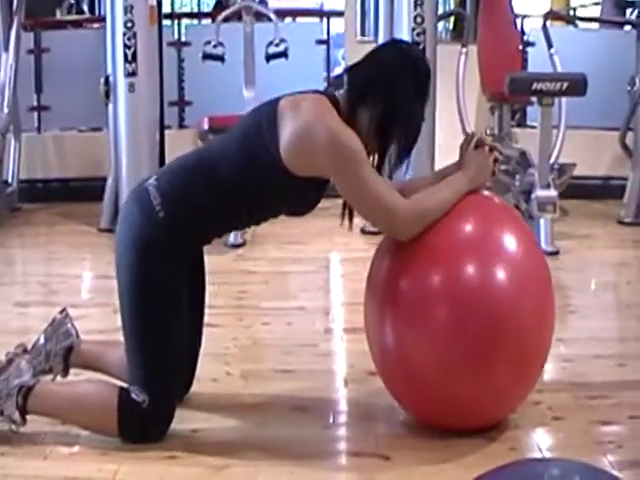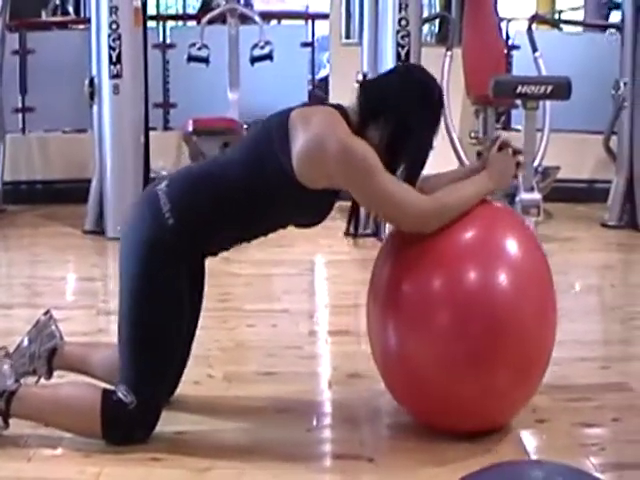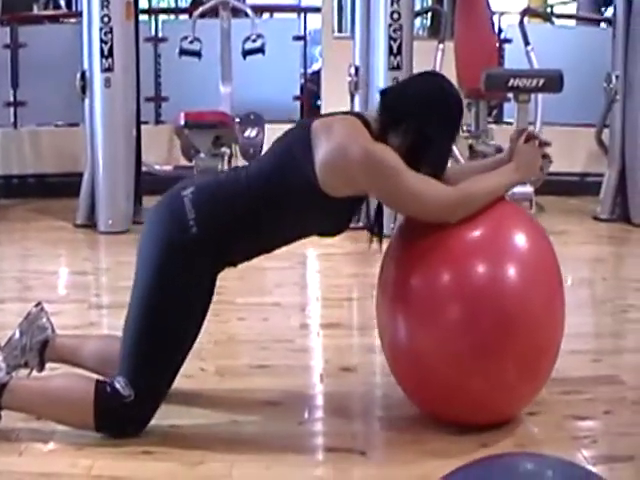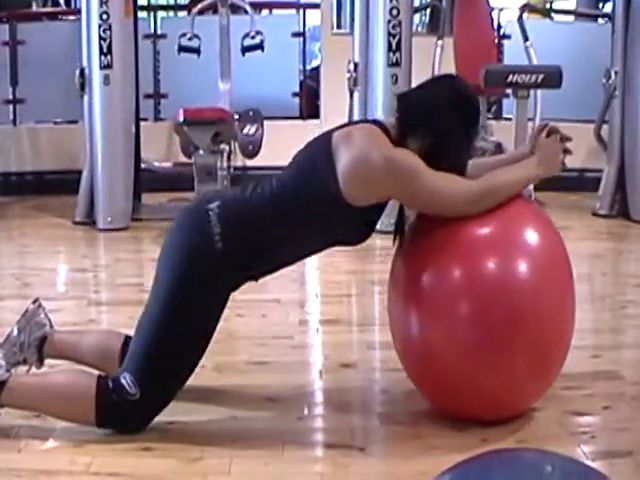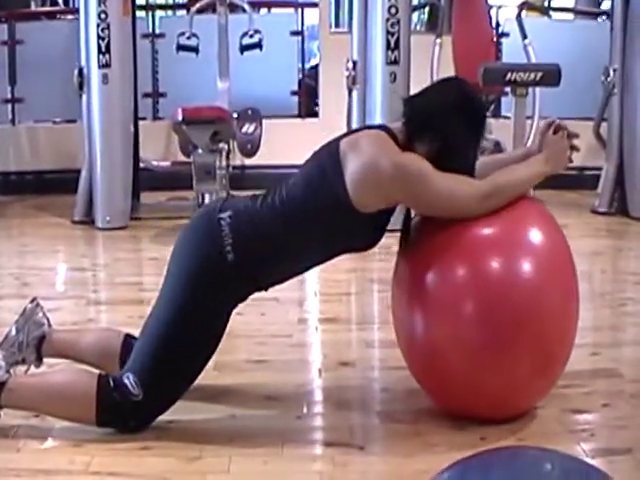
dt=0.5s
person 1, frame 1
left shoulder: (326, 114)
right shoulder: (324, 131)
left elbow: (384, 196)
right elbow: (399, 221)
left wrist: (454, 170)
right wrist: (466, 180)
left hip: (172, 227)
right hip: (155, 232)
left knee: (173, 382)
right knee: (147, 417)
left ankle: (66, 347)
person 1, frame 2
left shoulder: (337, 124)
right shoulder: (338, 144)
left elbow: (403, 191)
right elbow: (419, 216)
left wrist: (475, 169)
right wrist: (489, 181)
left hip: (177, 230)
right hip: (164, 236)
left knee: (155, 381)
right knee: (131, 418)
left ankle: (51, 349)
person 1, frame 3
left shoulder: (358, 132)
right shoulder: (361, 153)
left elbow: (431, 179)
right elbow: (445, 204)
left wrist: (502, 160)
right wrist: (516, 173)
left hip: (192, 224)
right hip: (187, 238)
left knee: (146, 363)
right knee: (128, 410)
person 1, frame 4
left shoulder: (376, 137)
right shoulder: (381, 160)
left elbow: (452, 174)
right elbow: (469, 197)
left wrist: (523, 154)
right wrist: (538, 167)
left hip: (212, 233)
right hip: (209, 251)
left knee: (150, 358)
right knee: (132, 404)
person 1, frame 5
left shoulder: (384, 142)
right shoulder: (391, 167)
left elbow: (462, 176)
right elbow: (478, 197)
left wrist: (530, 152)
right wrist: (545, 164)
left hip: (223, 236)
right hip: (221, 258)
left knee: (151, 356)
right knee: (132, 403)
